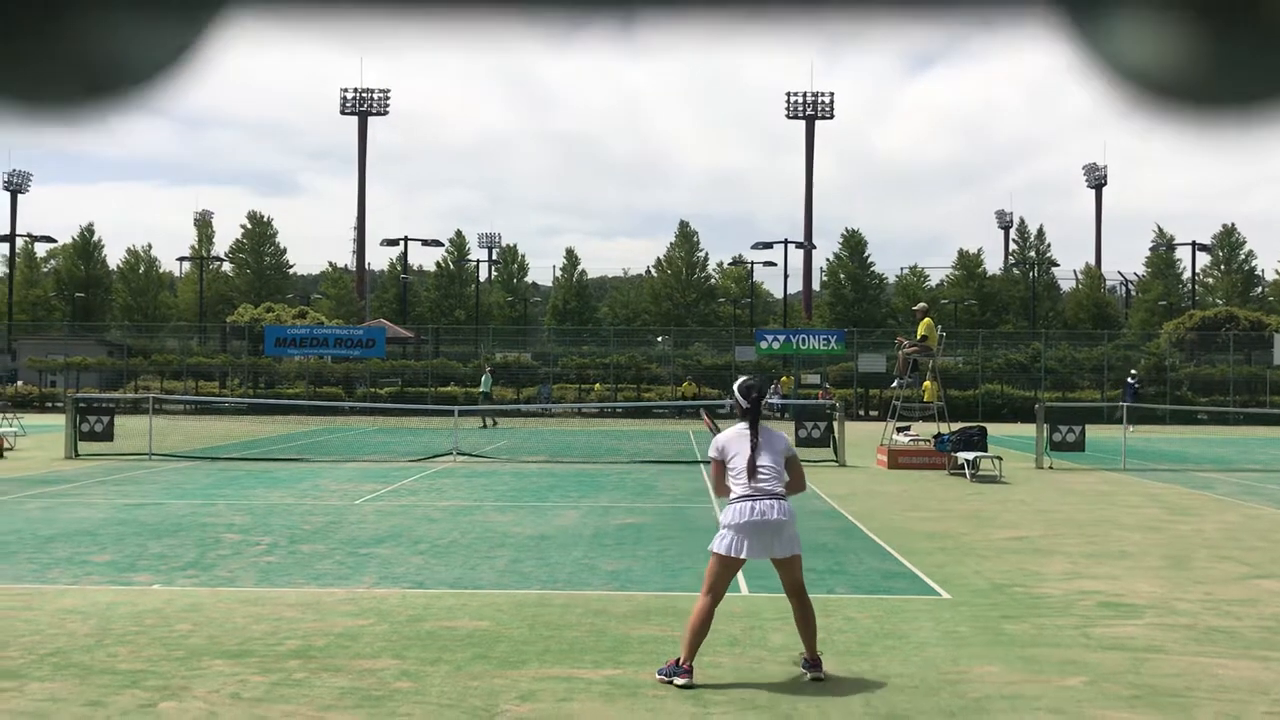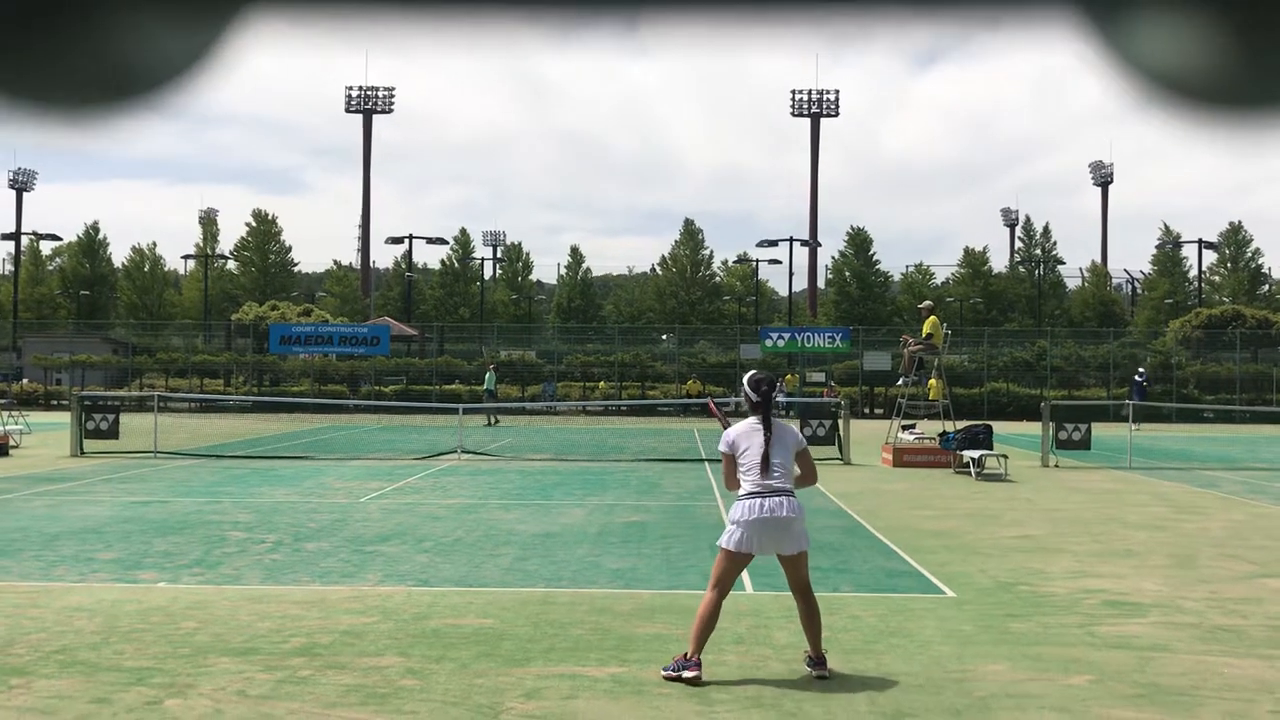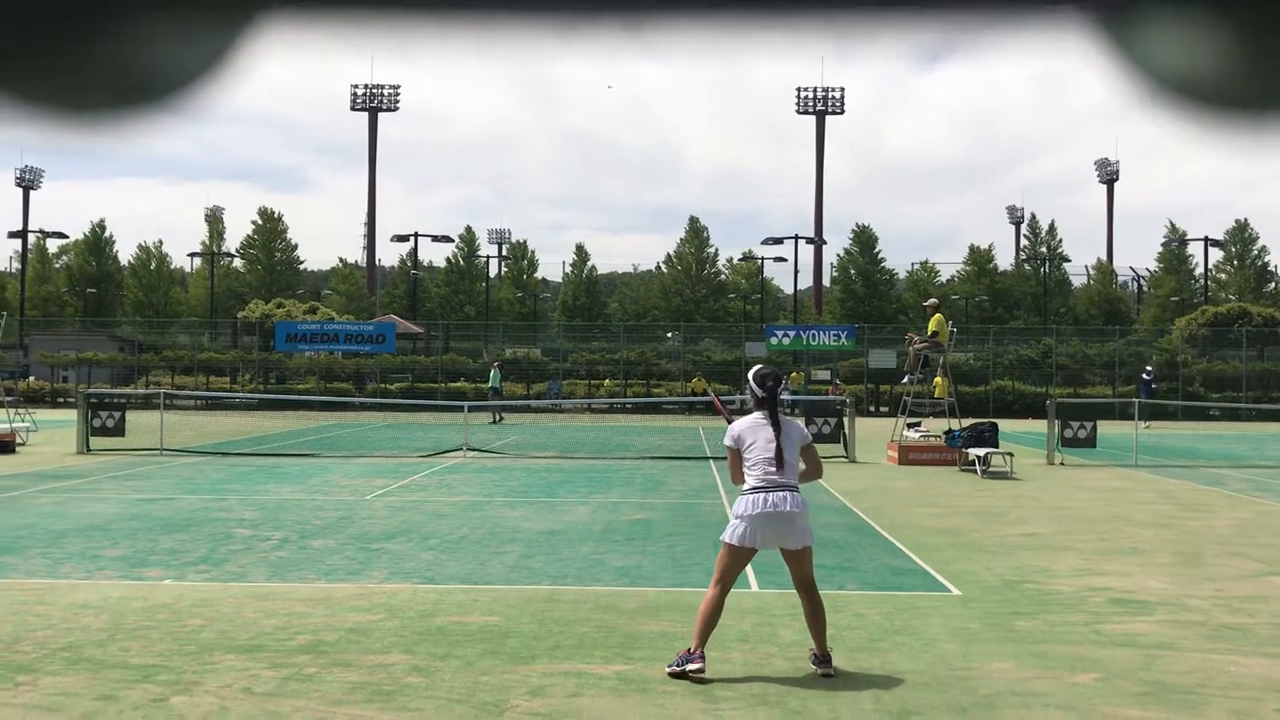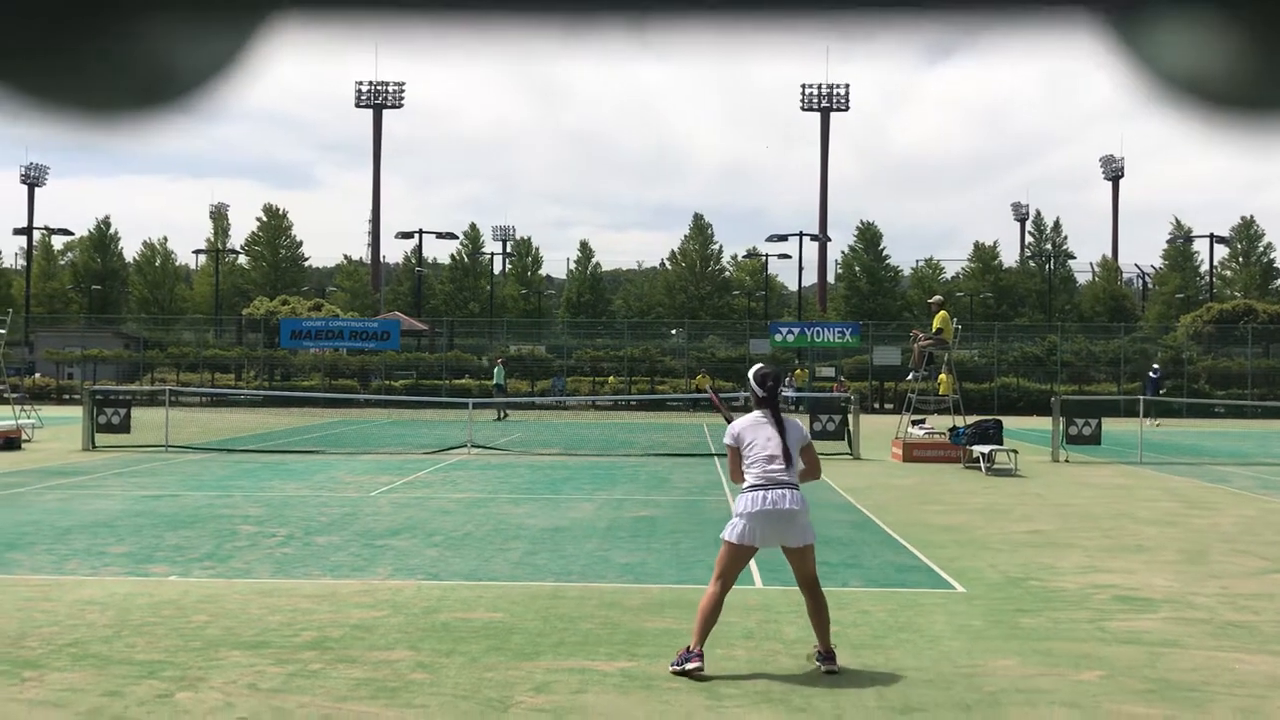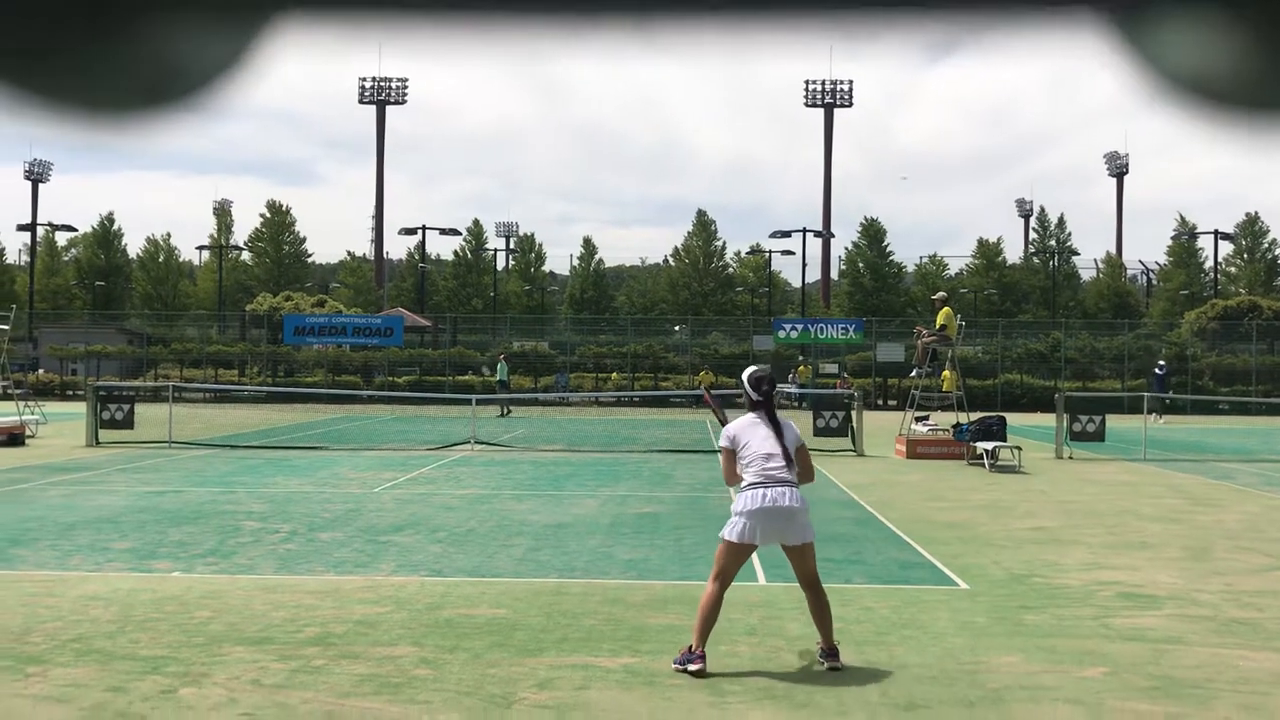
dt=0.1s
person 1, frame 1
left shoulder: (723, 440)
right shoulder: (780, 438)
left elbow: (720, 490)
right elbow: (799, 484)
left hip: (740, 516)
right hip: (780, 515)
left knee: (710, 595)
right knee: (797, 592)
left ankle: (683, 666)
right ankle: (813, 660)
person 1, frame 2
left shoulder: (733, 434)
right shoulder: (792, 432)
right elbow: (811, 477)
left hip: (749, 512)
right hip: (788, 511)
left knee: (716, 590)
right knee: (803, 590)
left ankle: (691, 661)
right ankle: (817, 659)
person 1, frame 3
left shoulder: (738, 428)
right shoulder: (796, 427)
right elbow: (816, 471)
left hip: (752, 507)
right hip: (792, 507)
left knee: (719, 585)
right knee: (807, 586)
left ankle: (695, 654)
right ankle: (823, 657)
person 1, frame 4
left shoulder: (738, 427)
right shoulder: (796, 427)
right elbow: (814, 472)
left hip: (752, 505)
right hip: (792, 504)
left knee: (719, 583)
right knee: (810, 584)
left ankle: (694, 652)
right ankle: (826, 654)
person 1, frame 5
left shoulder: (733, 429)
right shoulder: (789, 427)
left elbow: (730, 479)
right elbow: (808, 474)
left hip: (752, 505)
right hip: (792, 503)
left knee: (719, 580)
right knee: (811, 582)
left ankle: (696, 653)
right ankle: (830, 650)
